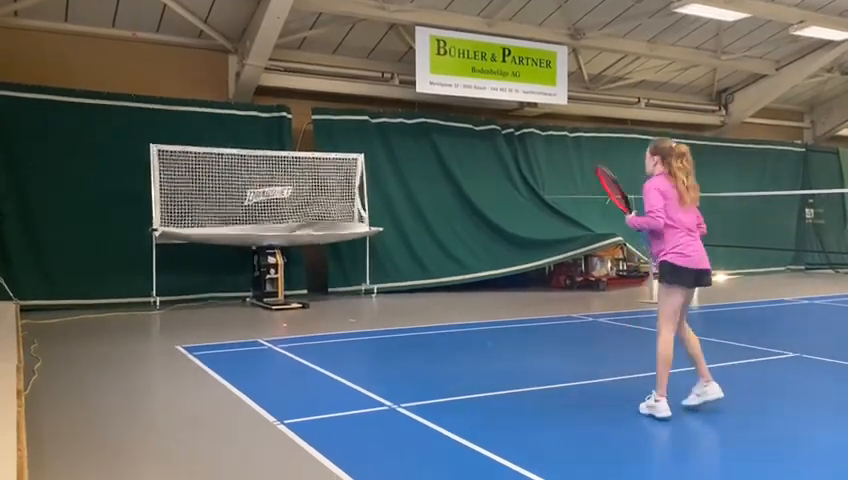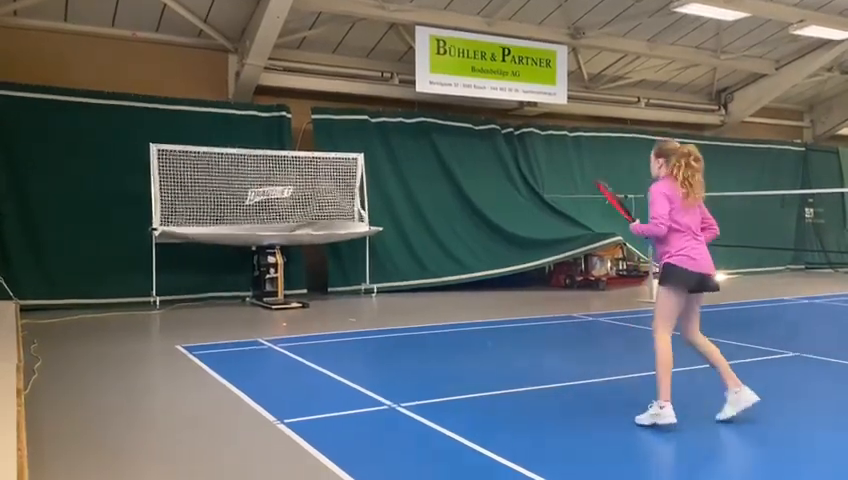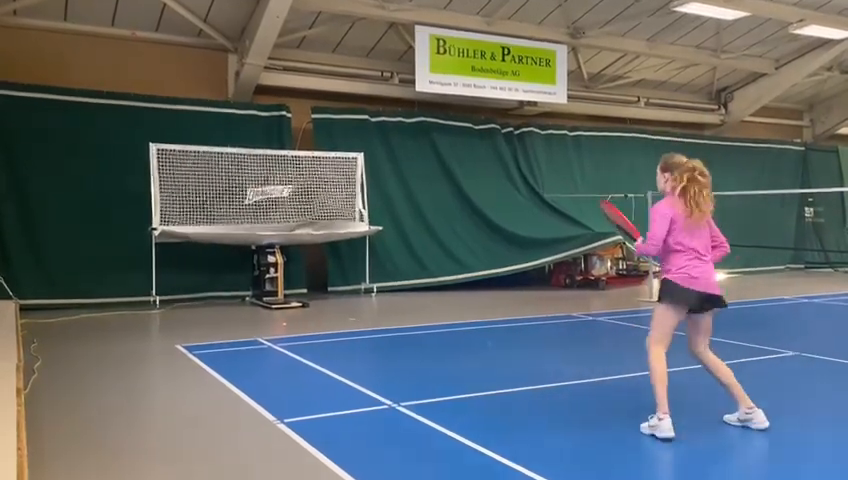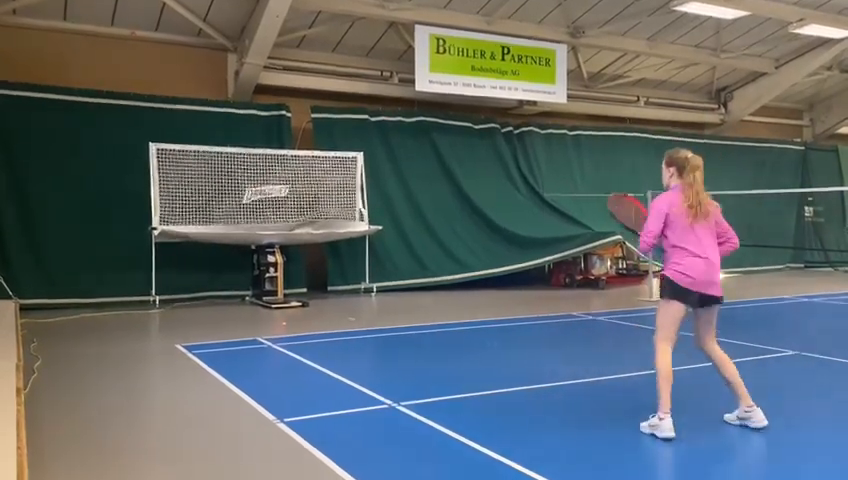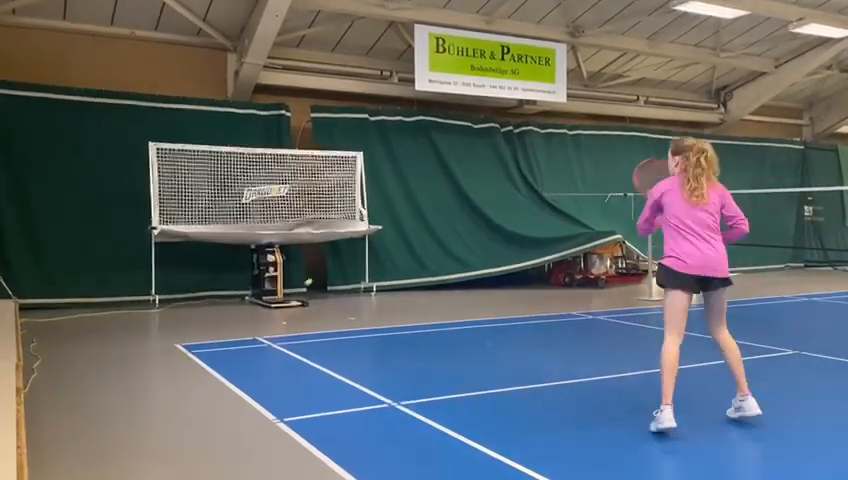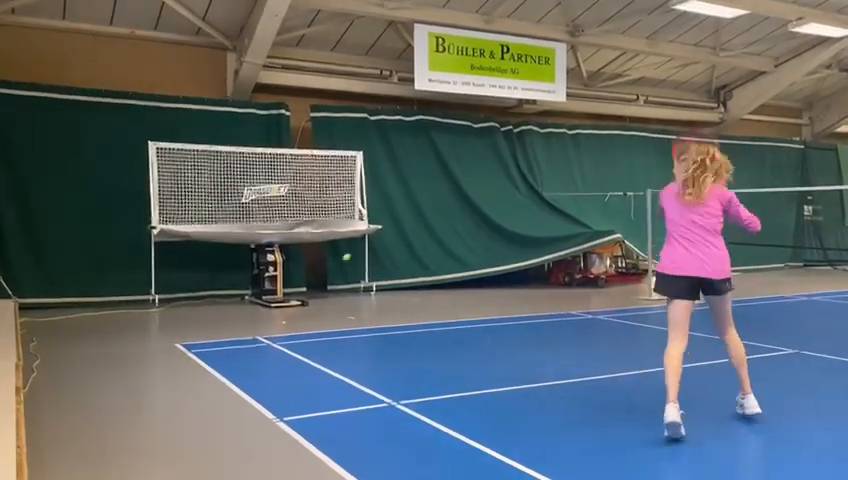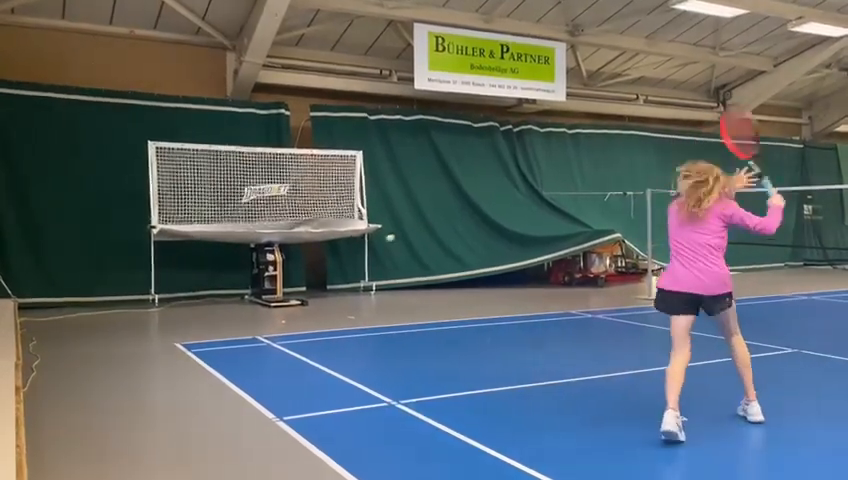
dt=0.1s
person 1, frame 1
left shoulder: (655, 184)
right shoulder: (681, 188)
left elbow: (656, 219)
right elbow: (700, 227)
left wrist: (632, 220)
left hip: (677, 261)
right hip: (695, 262)
left knee: (666, 328)
right knee: (679, 325)
left ankle: (659, 399)
right ankle: (706, 383)
person 1, frame 2
left shoulder: (659, 188)
right shoulder: (690, 191)
left elbow: (659, 227)
right elbow: (711, 229)
left wrist: (636, 227)
left hip: (679, 265)
right hip: (700, 266)
left knee: (661, 333)
right knee: (692, 334)
left ankle: (663, 407)
right ankle: (738, 391)
person 1, frame 3
left shoulder: (662, 207)
right shoulder: (700, 208)
left elbow: (652, 249)
right elbow: (722, 247)
left wrist: (639, 246)
left hip: (681, 283)
right hip: (708, 286)
left knee: (655, 347)
right knee: (700, 350)
left ankle: (662, 419)
right ankle: (750, 411)
person 1, frame 4
left shoulder: (663, 202)
right shoulder: (708, 204)
left elbow: (646, 244)
right elbow: (731, 243)
left wrist: (642, 241)
left hip: (681, 278)
right hip: (710, 281)
left knee: (663, 345)
right knee: (709, 345)
left ankle: (663, 418)
right ankle: (749, 408)
person 1, frame 5
left shoulder: (662, 188)
right shoulder: (716, 190)
left elbow: (643, 228)
right elbow: (741, 228)
left hip: (680, 266)
right hip: (715, 266)
left knee: (673, 336)
right knee: (719, 331)
left ankle: (666, 409)
right ankle: (745, 399)
person 1, frame 6
left shoulder: (669, 193)
right shoulder: (721, 192)
right elbow: (753, 226)
left hip: (678, 270)
right hip: (715, 269)
left knee: (677, 341)
right knee: (728, 332)
left ankle: (672, 407)
right ankle: (747, 397)
person 1, frame 7
left shoulder: (675, 208)
right shoulder: (724, 206)
right elbow: (765, 228)
left wrist: (727, 188)
right wrist: (776, 207)
left hip: (675, 287)
right hip: (714, 285)
left knee: (679, 354)
right knee: (734, 338)
left ankle: (671, 412)
right ankle: (751, 403)
